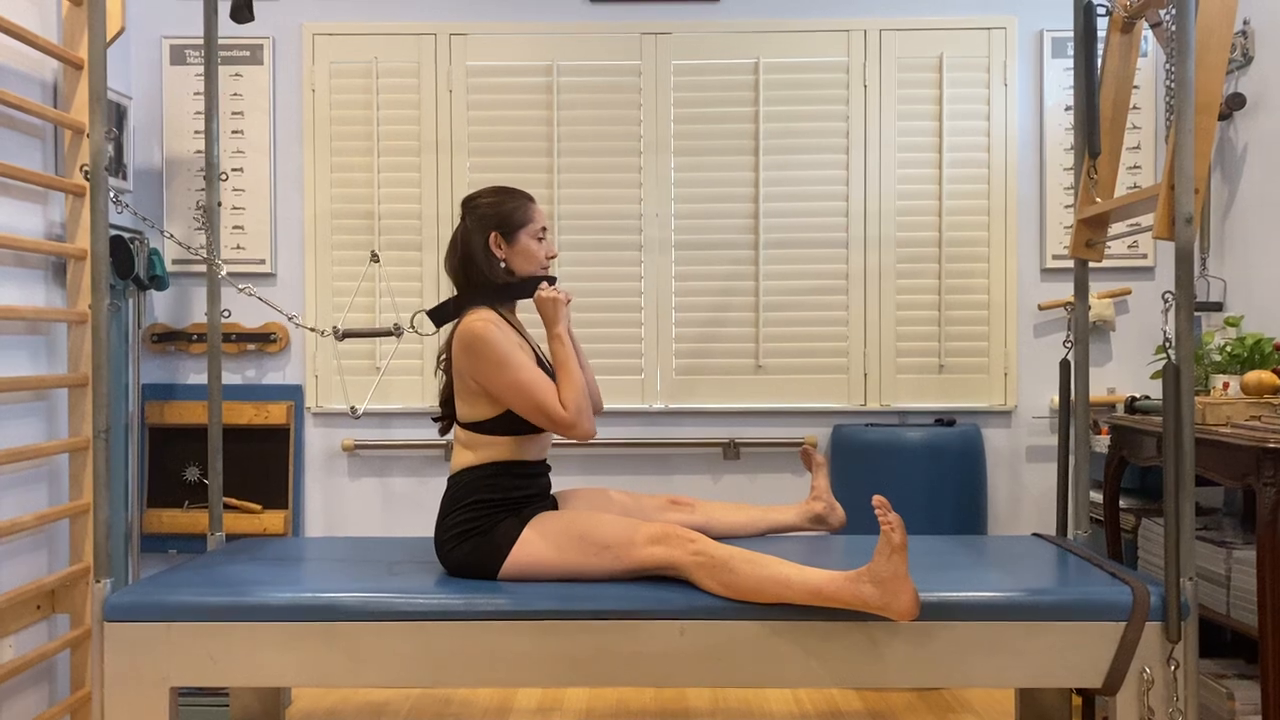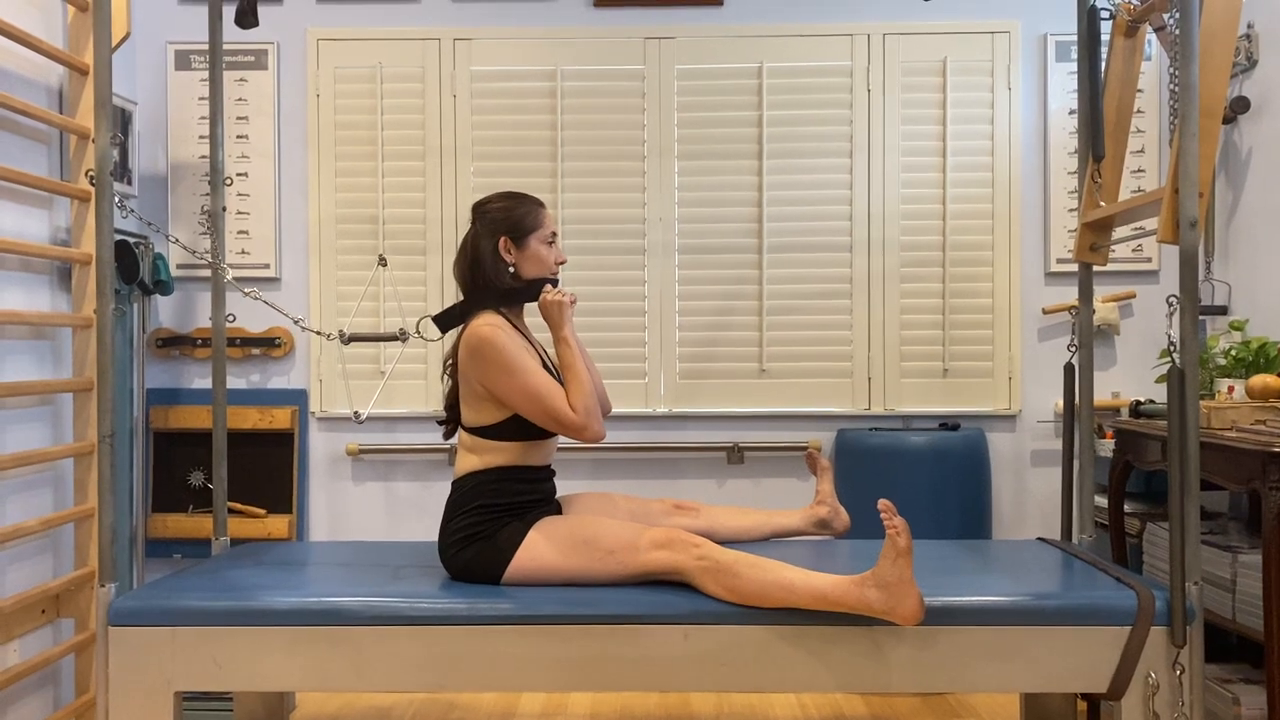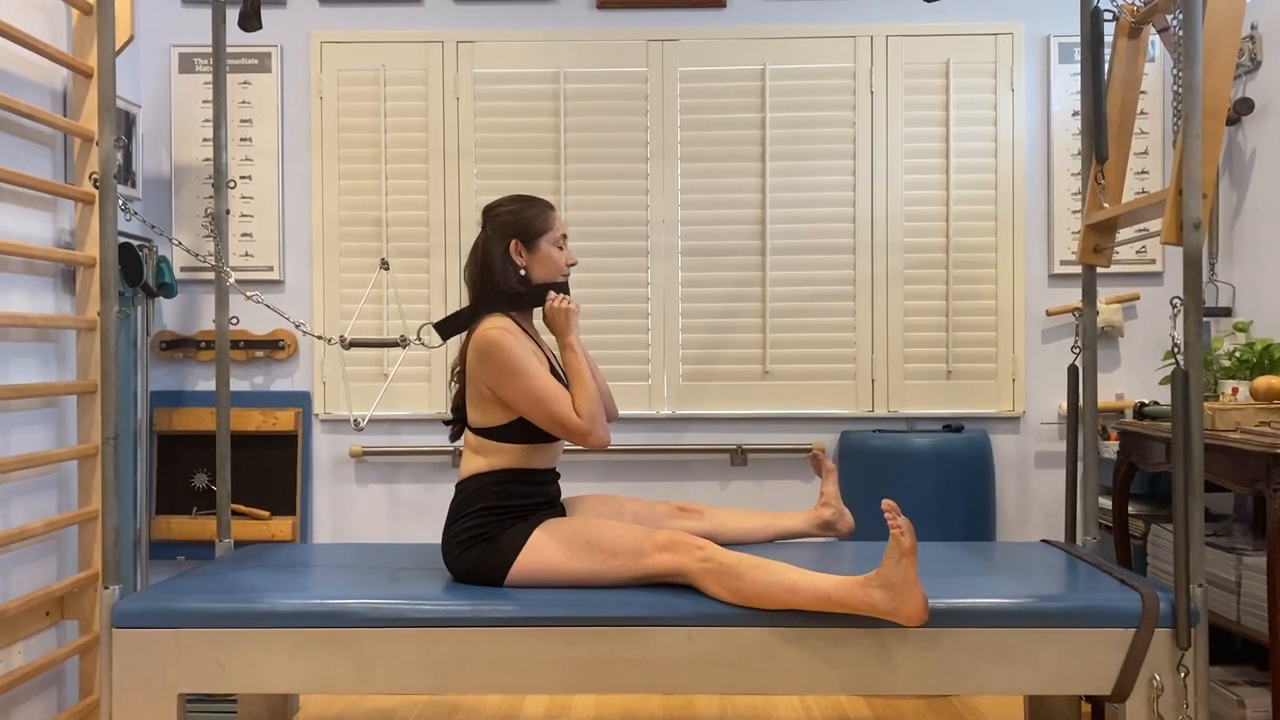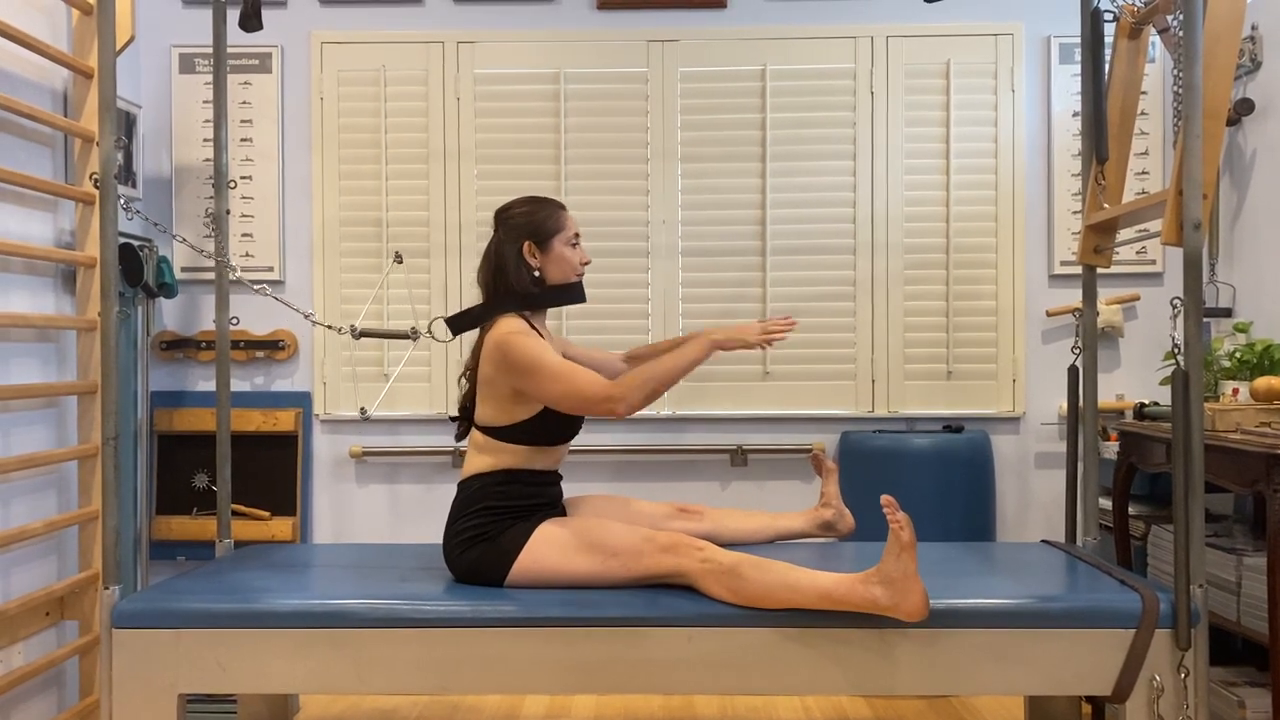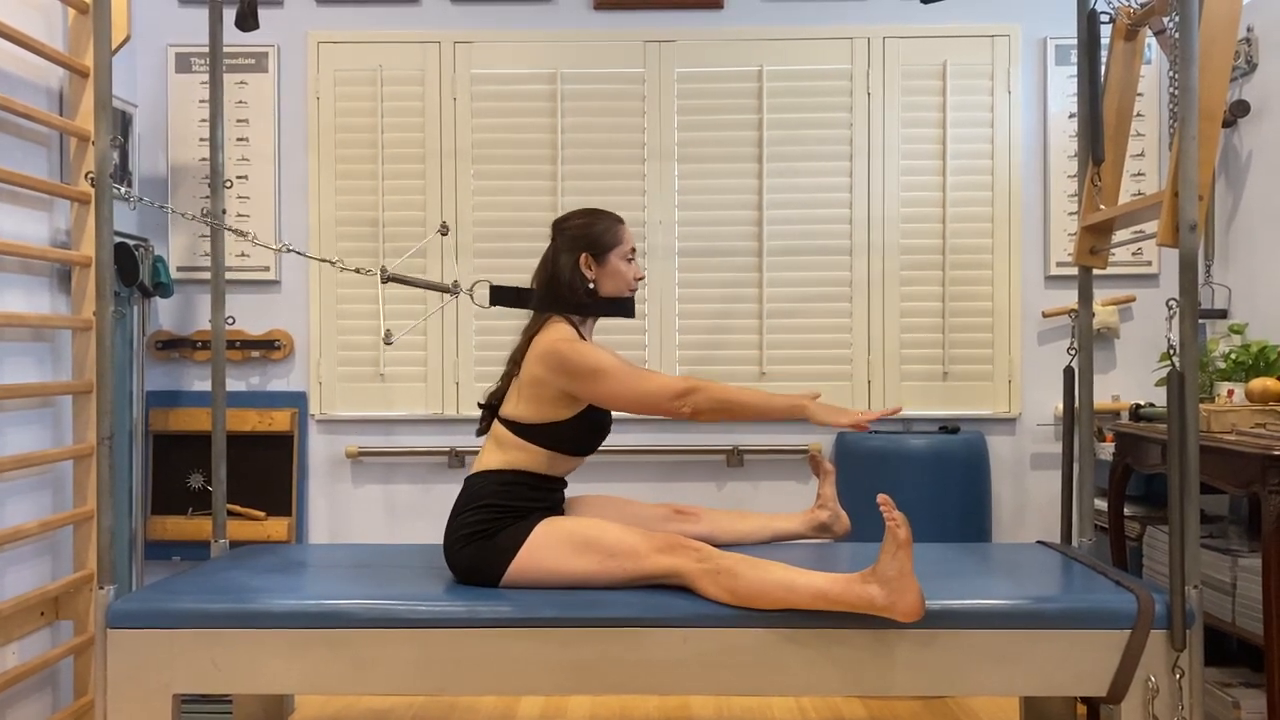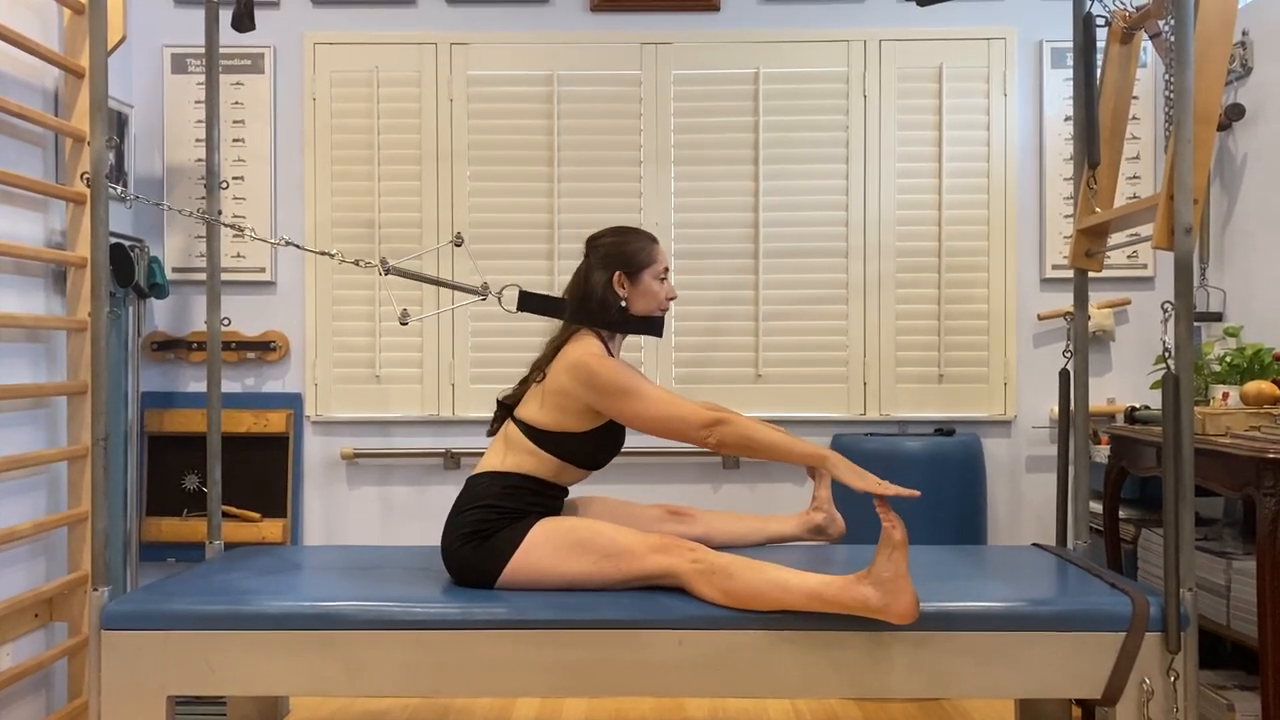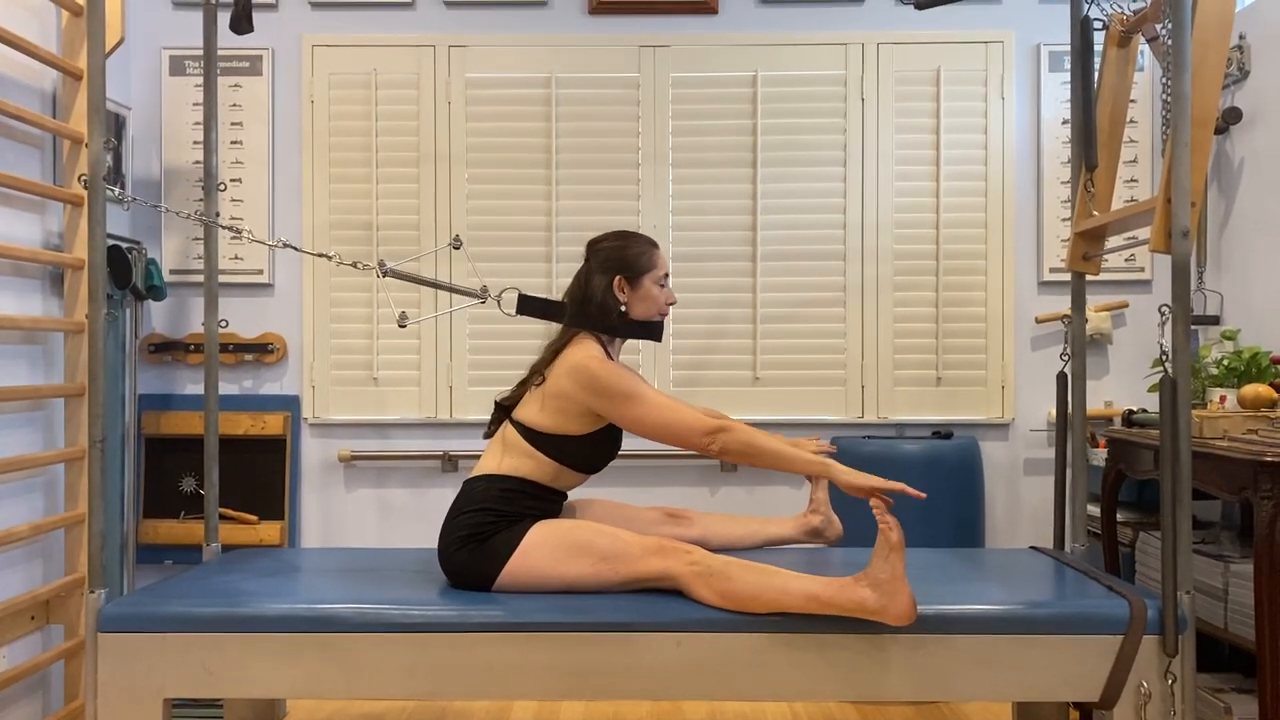
dt=0.7s
person 1, frame 1
left shoulder: (501, 323)
right shoulder: (481, 331)
left elbow: (591, 405)
right elbow: (577, 423)
left wrist: (562, 328)
right wrist: (556, 331)
left hip: (524, 507)
right hip: (486, 529)
left knee: (673, 508)
right knee: (675, 547)
left ankle: (808, 512)
person 1, frame 2
left shoulder: (510, 327)
right shoulder: (488, 335)
left elbow: (599, 408)
right elbow: (586, 425)
left wrist: (565, 330)
right wrist: (562, 333)
left hip: (529, 512)
right hip: (490, 534)
left knee: (676, 514)
right knee: (679, 550)
left ankle: (813, 516)
person 1, frame 3
left shoulder: (518, 331)
right shoulder: (497, 338)
left elbow: (606, 412)
right elbow: (592, 431)
left wrist: (570, 339)
right wrist: (568, 340)
left hip: (533, 513)
right hip: (493, 535)
left knee: (680, 515)
right knee: (685, 554)
left ankle: (817, 518)
person 1, frame 4
left shoulder: (529, 330)
right shoulder: (511, 339)
left elbow: (619, 366)
right elbow: (617, 398)
left wrist: (690, 341)
right wrist: (709, 342)
left hip: (533, 513)
right hip: (493, 535)
left knee: (683, 518)
right knee: (684, 554)
left ankle: (816, 517)
right ankle: (873, 591)
person 1, frame 5
left shoulder: (568, 337)
right shoulder: (562, 349)
left elbow: (673, 393)
right elbow: (686, 400)
left wrist: (789, 404)
right wrist: (804, 408)
left hip: (527, 514)
right hip: (492, 533)
left knee: (680, 518)
right knee: (682, 558)
left ankle: (812, 520)
right ankle: (872, 594)
person 1, frame 6
left shoulder: (591, 351)
right shoulder: (589, 364)
left elbow: (698, 412)
right elbow: (711, 431)
left wrist: (797, 445)
right wrist: (826, 458)
left hip: (525, 517)
right hip: (490, 535)
left knee: (677, 520)
right knee: (677, 558)
left ankle: (807, 522)
person 1, frame 7
left shoulder: (589, 355)
right shoulder: (588, 368)
left elbow: (696, 418)
right elbow: (713, 437)
left wrist: (788, 447)
right wrist: (830, 470)
left hip: (520, 519)
right hip: (487, 537)
left knee: (675, 523)
right knee: (677, 561)
left ankle: (802, 524)
